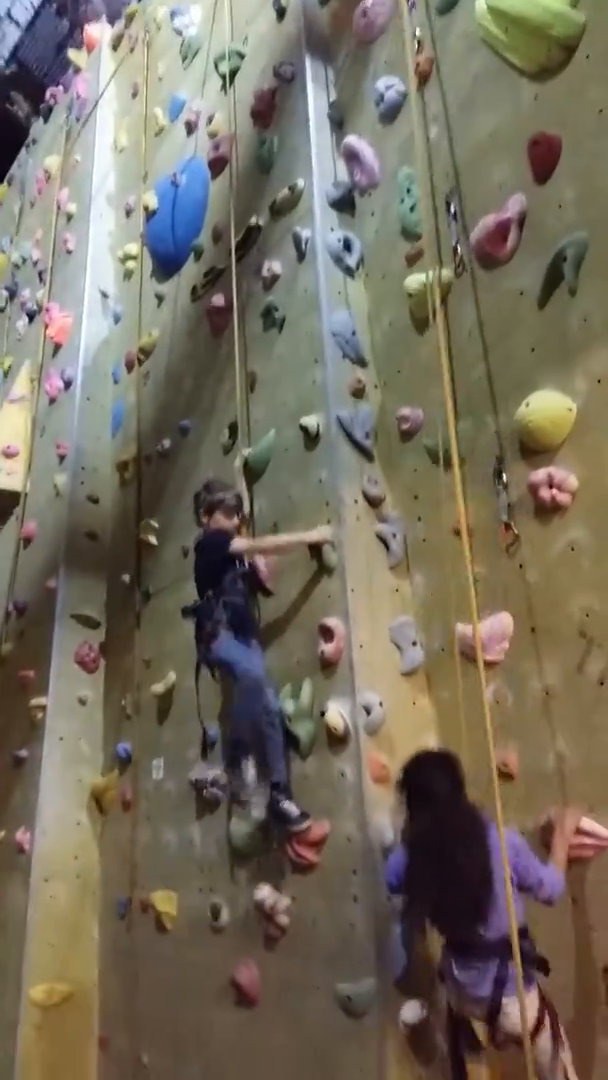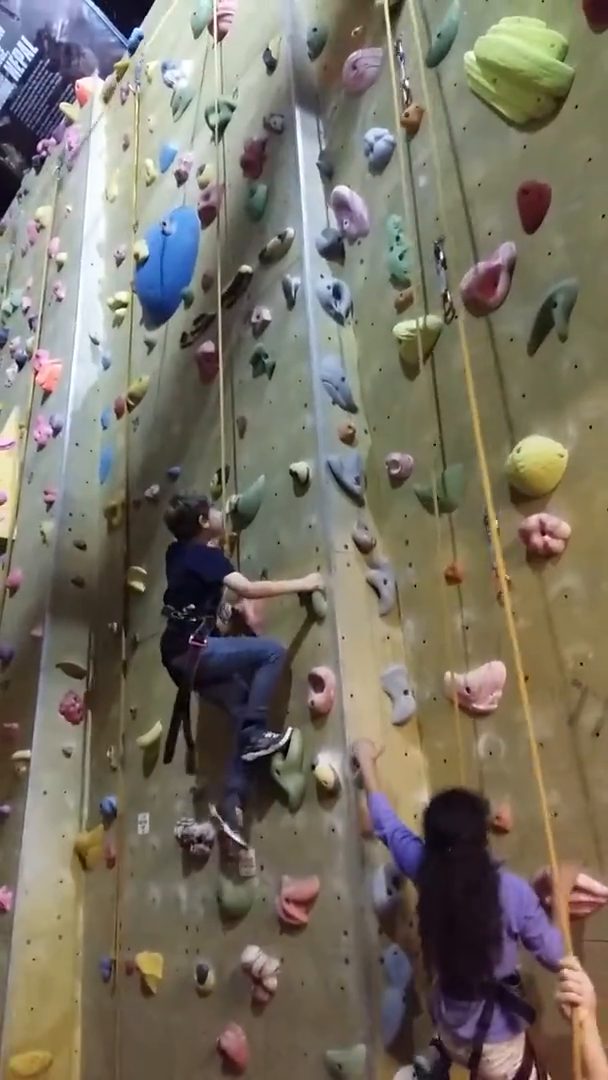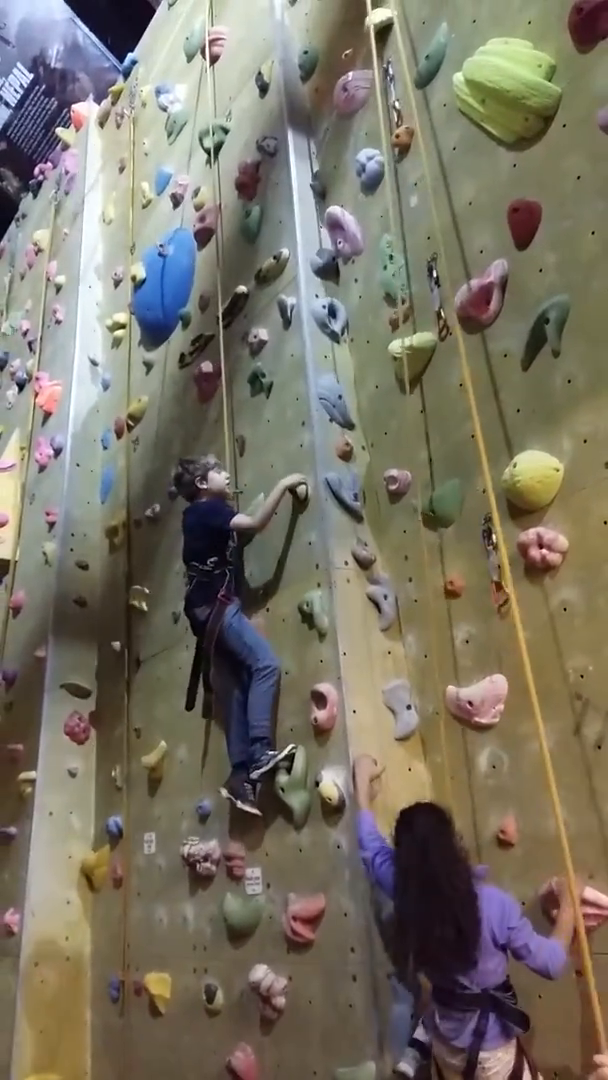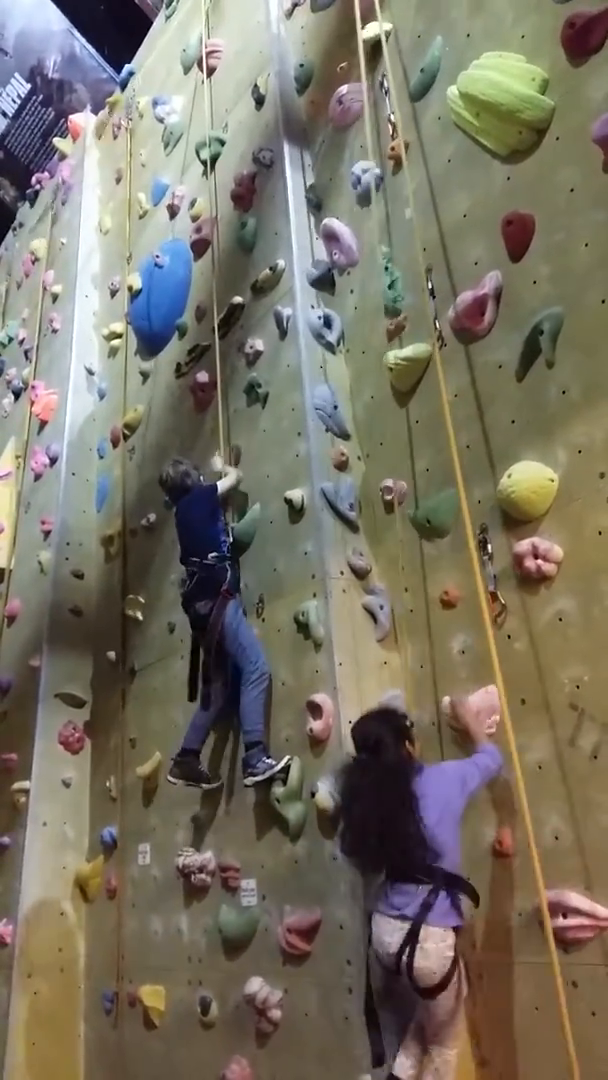
dt=1s
person 1, frame 1
left shoulder: (229, 543)
right shoulder: (210, 542)
right elbow: (261, 546)
right wrist: (311, 537)
left hip: (240, 636)
right hip: (218, 634)
left knee: (269, 709)
right knee: (252, 673)
left ankle: (278, 793)
right ankle: (239, 753)
person 1, frame 2
left shoulder: (179, 553)
right shoulder: (206, 557)
right elbow: (248, 589)
left wrist: (218, 543)
right wrist: (300, 584)
left hip: (186, 652)
right hip: (194, 649)
left knee: (244, 708)
right knee: (273, 652)
left ankle: (231, 803)
right ankle: (255, 734)
person 1, frame 3
left shoulder: (202, 513)
right shoulder: (208, 510)
right elbow: (255, 524)
right wrist: (282, 486)
left hip: (211, 604)
right hip: (215, 603)
left knee: (242, 683)
right knee: (266, 665)
left ankle: (240, 774)
right ankle: (260, 754)
person 1, frame 4
left shoulder: (183, 512)
right shoulder: (202, 497)
right elbow: (236, 476)
right wrist: (219, 466)
left hip: (199, 601)
right hip: (218, 596)
left knee: (222, 685)
right knee: (256, 668)
left ankle: (186, 759)
right ankle: (255, 760)
person 2, frame 1
left shoulder: (414, 856)
right shoulder: (501, 842)
left elbow: (394, 878)
right elbow: (549, 888)
right wrist: (563, 833)
left hip: (464, 993)
right hip: (512, 993)
person 2, frame 2
left shoulder: (426, 872)
right shoulder: (512, 890)
left elbow: (386, 824)
right elbow: (554, 955)
left wrist: (366, 762)
right wrist: (560, 891)
left hip: (451, 1030)
right hip: (498, 1043)
person 2, frame 3
left shoulder: (403, 890)
right shoulder: (494, 904)
left elbow: (369, 841)
right elbow: (550, 963)
left wrist: (362, 779)
right wrist: (568, 906)
left hip: (444, 1045)
right hip: (490, 1053)
left ankle: (417, 1054)
person 2, frame 4
left shoulder: (368, 796)
right shoulder: (445, 779)
left elbow: (351, 847)
right elbow: (491, 758)
right wrist: (470, 721)
left hip: (385, 929)
right hip: (431, 935)
left knee: (415, 1018)
right knee: (442, 1043)
